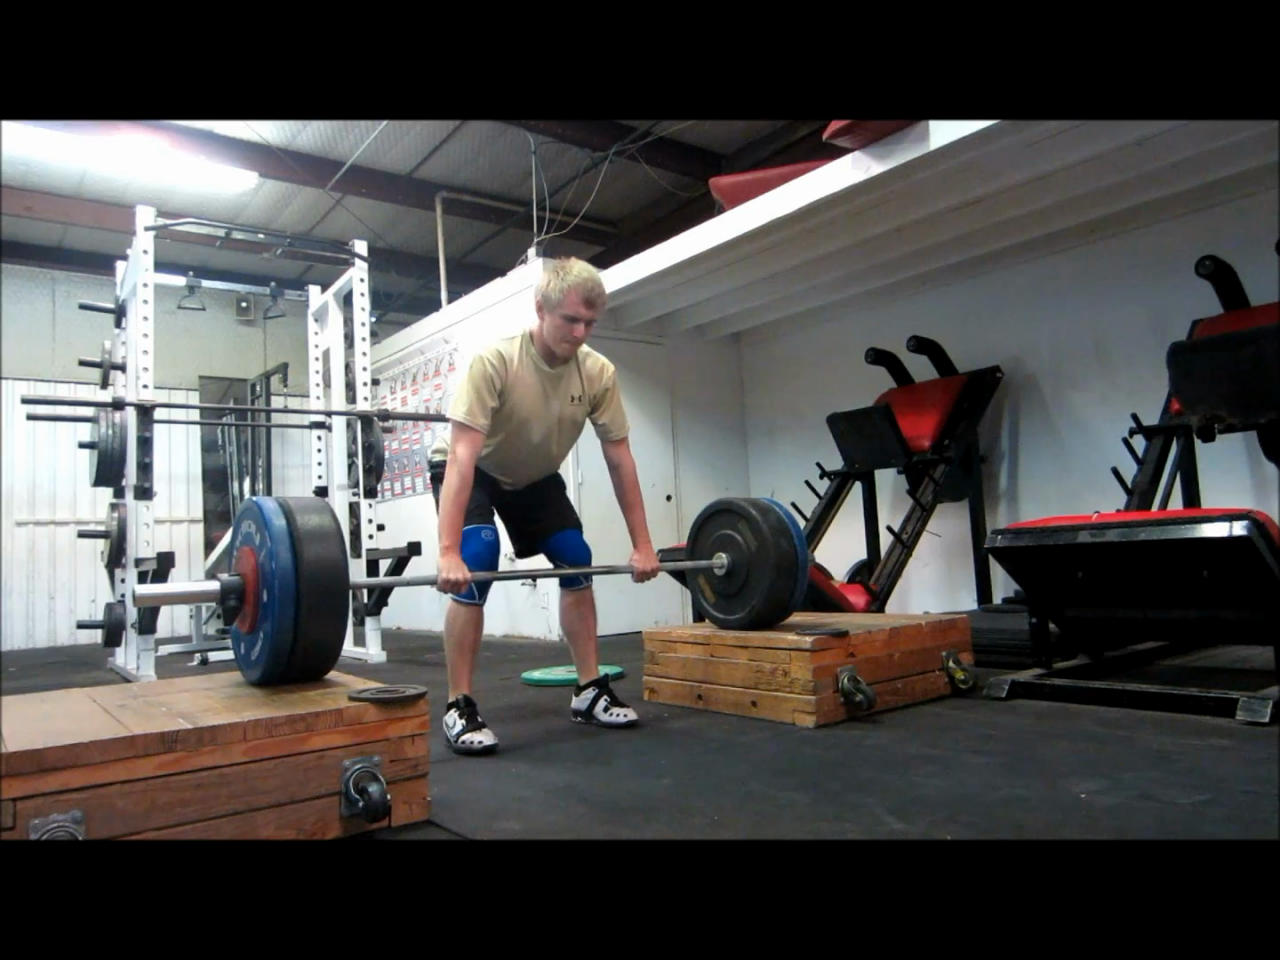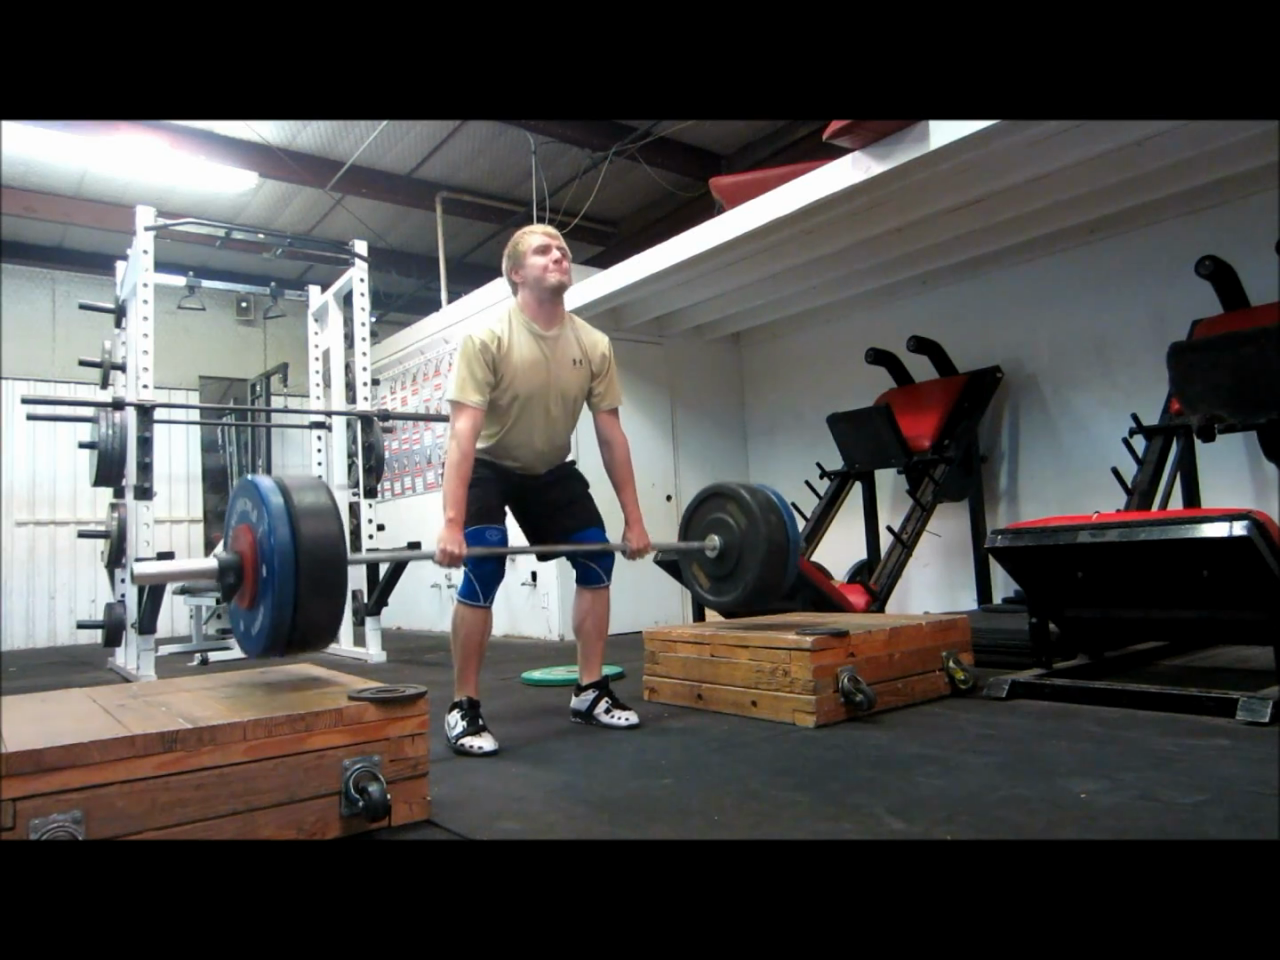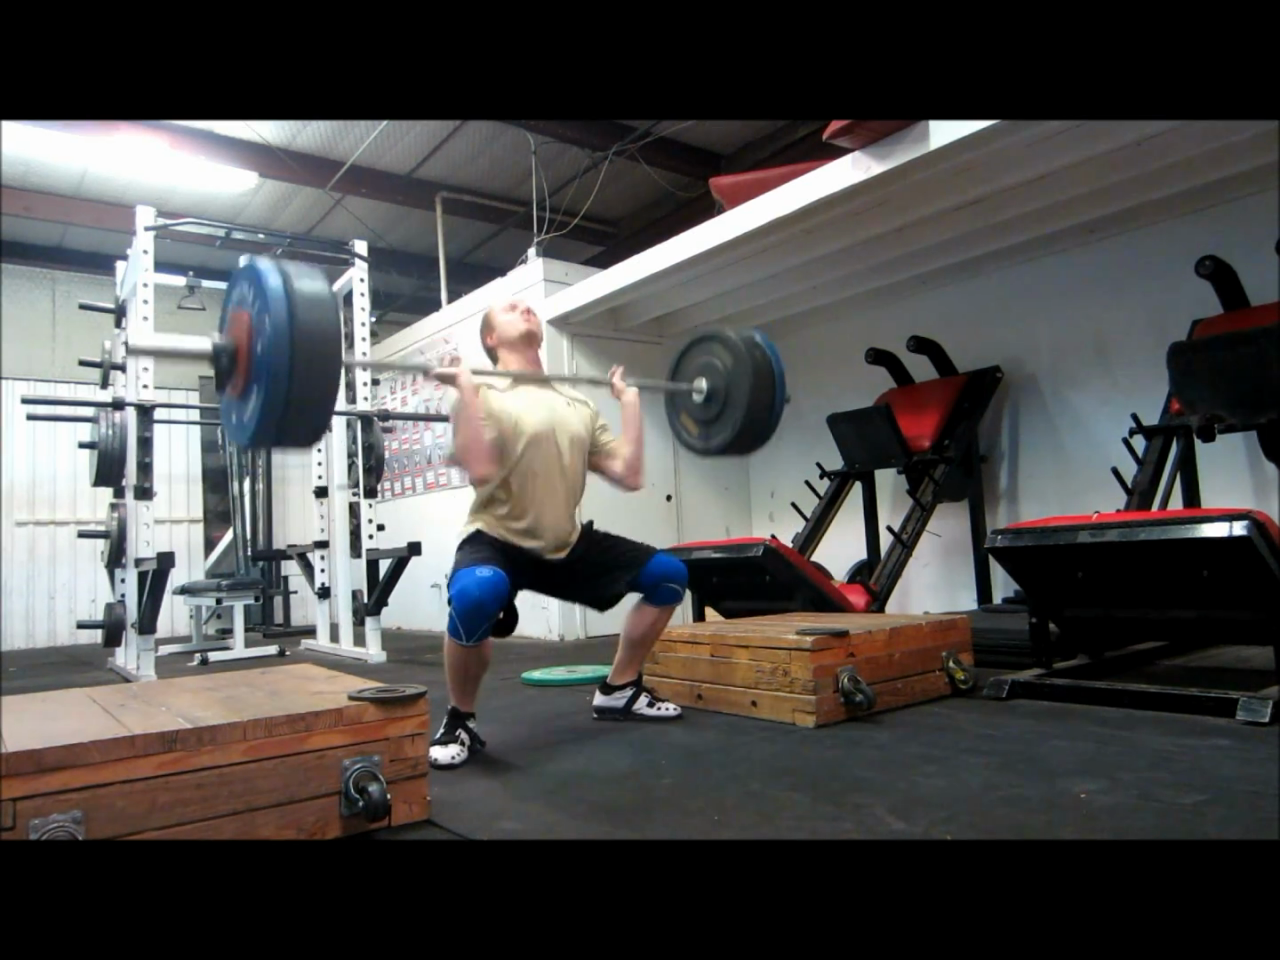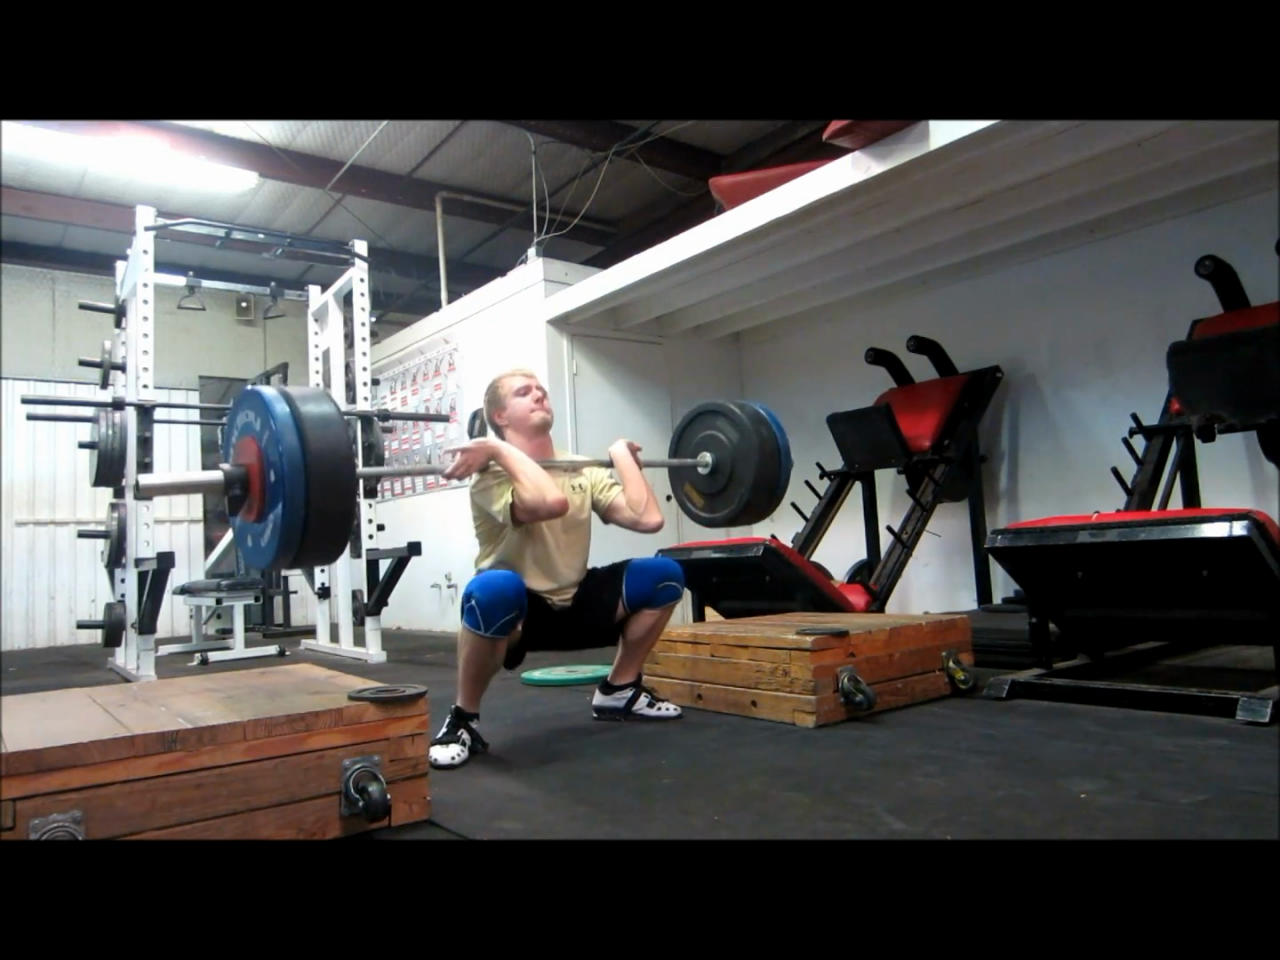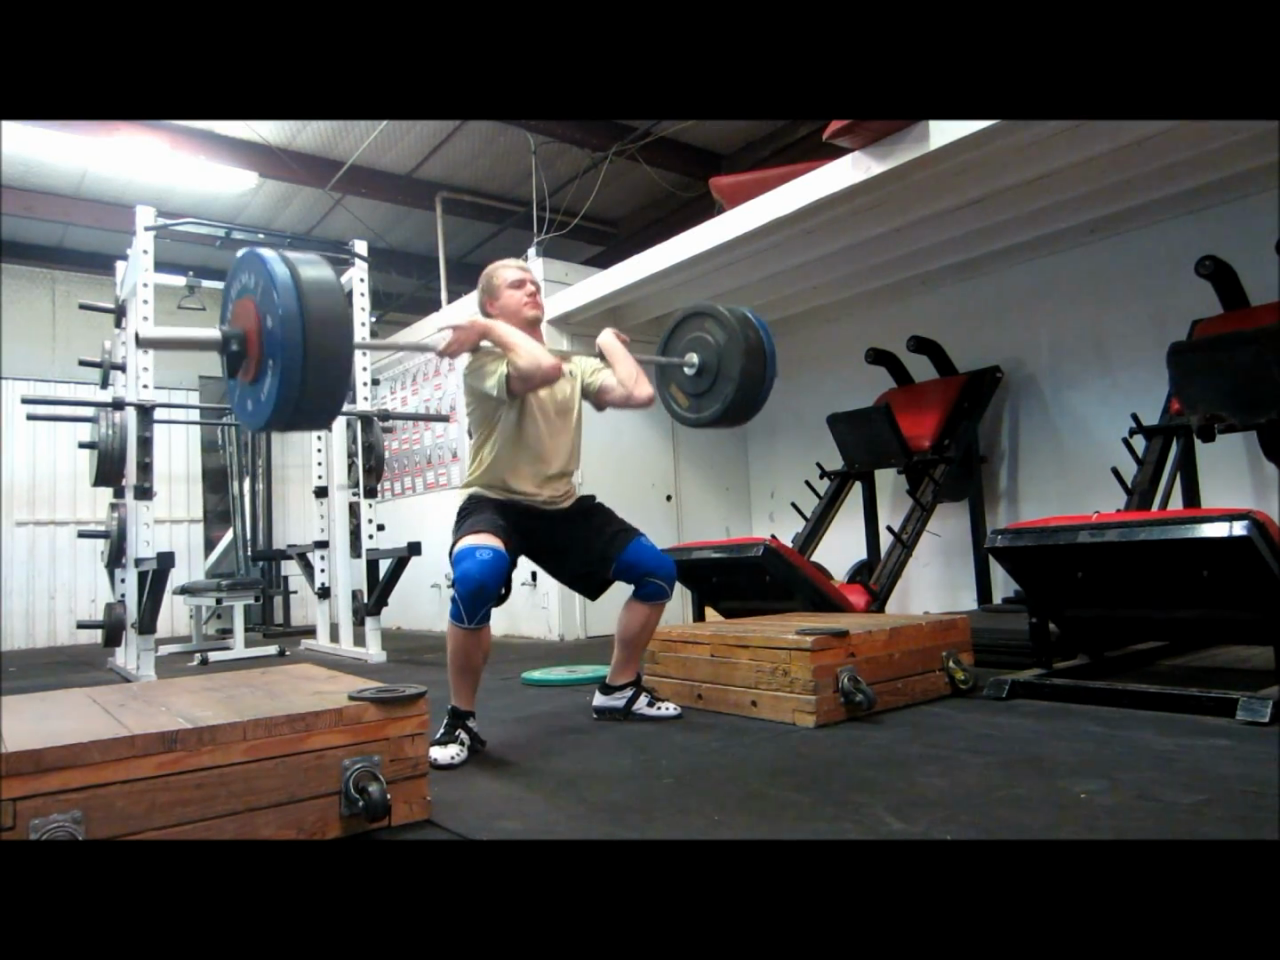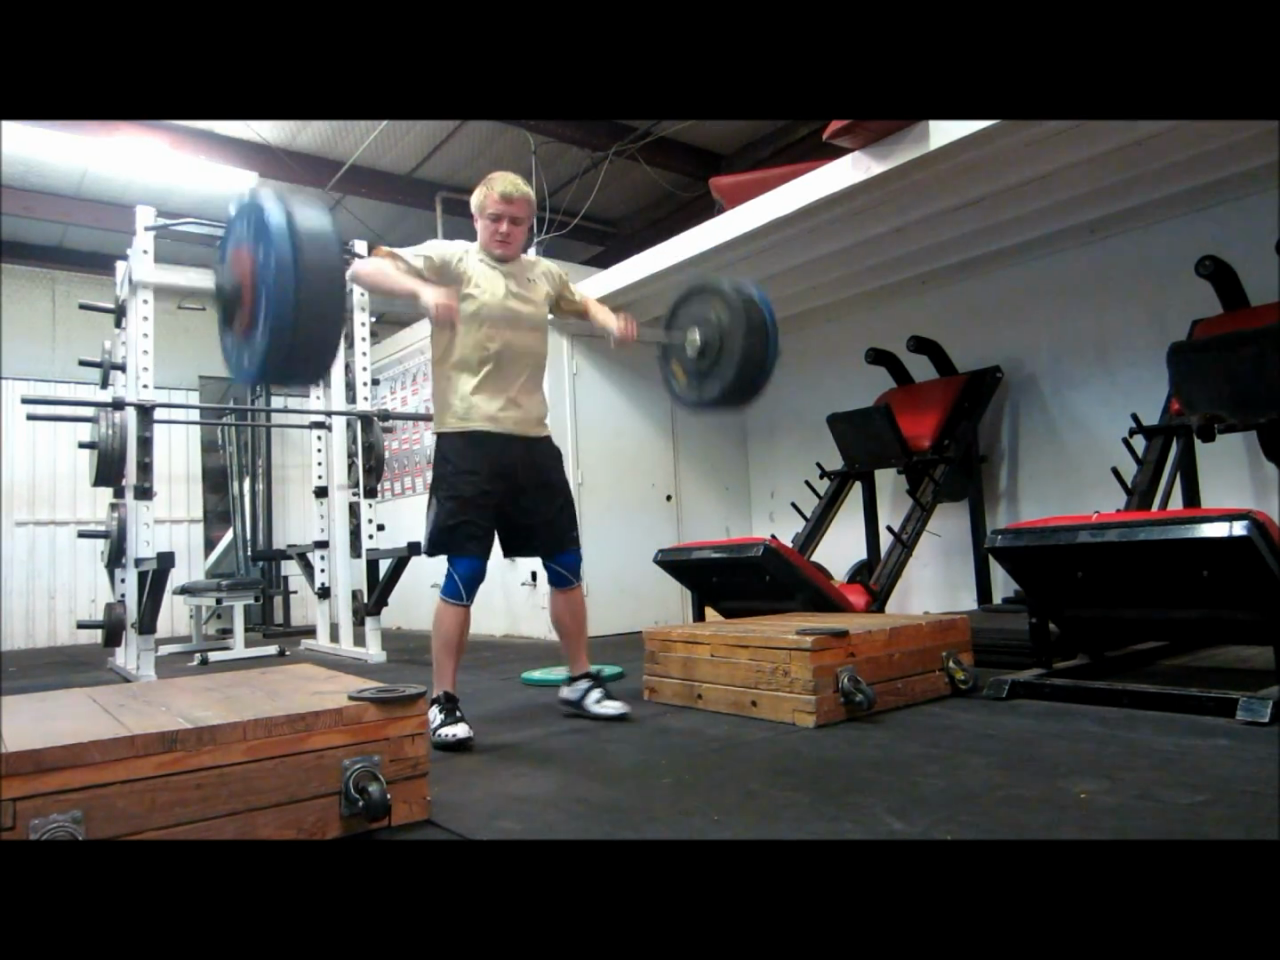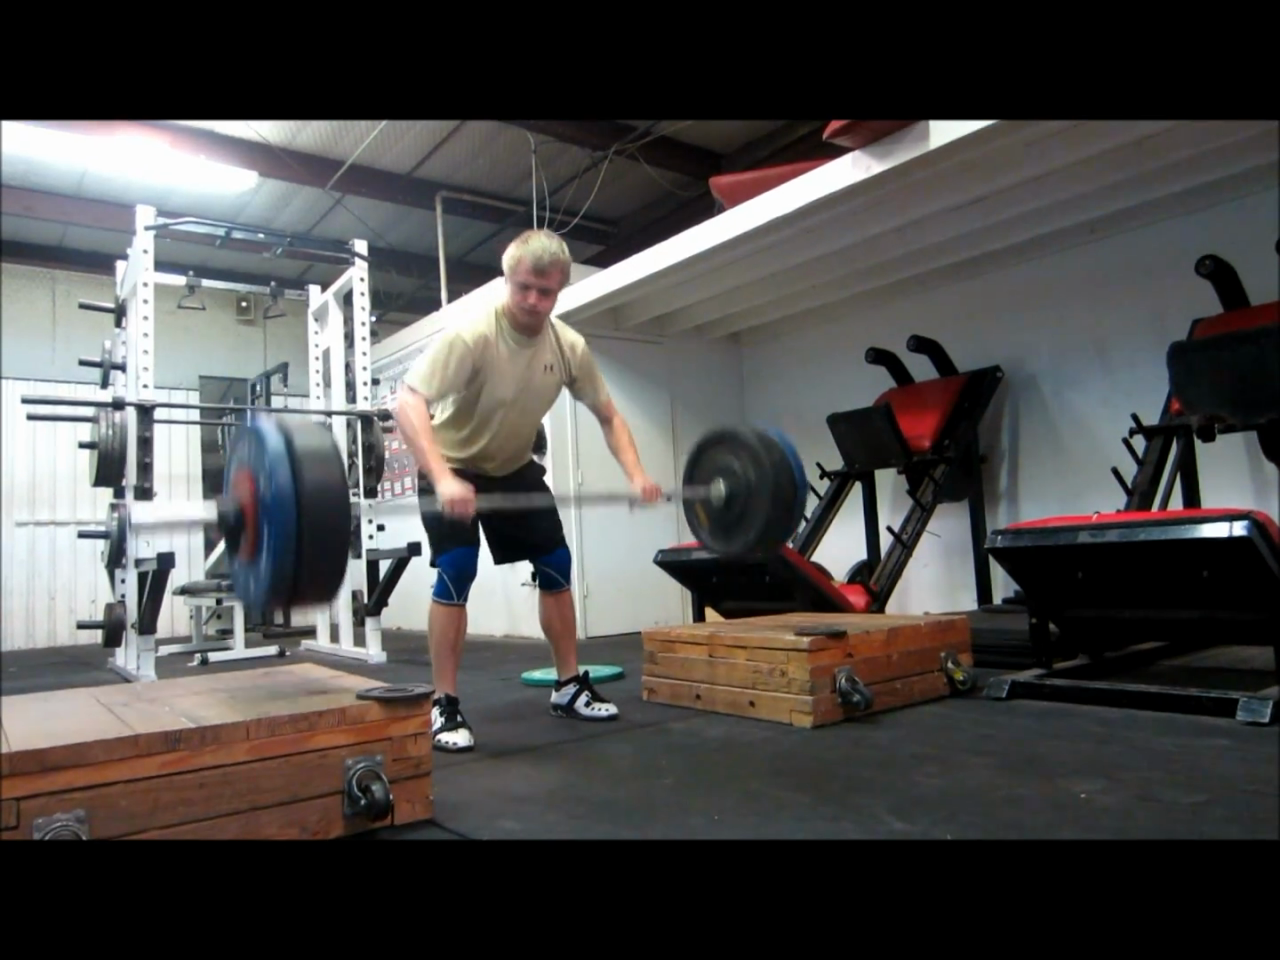
dt=0.7s
person 1, frame 1
left shoulder: (598, 372)
right shoulder: (494, 360)
left elbow: (620, 459)
right elbow: (462, 456)
left wrist: (642, 544)
right wrist: (447, 550)
left hip: (535, 476)
right hip: (472, 470)
left knee: (576, 559)
right knee: (476, 562)
left ankle: (590, 690)
right ankle: (459, 707)
person 1, frame 2
left shoulder: (593, 344)
right shoulder: (490, 336)
left elbow: (610, 433)
right elbow: (464, 431)
left wrist: (632, 516)
right wrist: (453, 523)
left hip: (548, 466)
right hip: (488, 465)
left knee: (596, 559)
right knee: (484, 568)
left ankle: (590, 691)
right ankle: (464, 710)
person 1, frame 3
left shoulder: (578, 403)
right shoulder: (484, 395)
left elbow: (629, 476)
right elbow: (481, 471)
left wrist: (629, 401)
right wrist: (466, 386)
left hip: (566, 543)
right hip: (498, 539)
left knee: (668, 575)
right knee: (474, 598)
left ankle: (618, 689)
right ankle: (460, 720)
person 1, frame 4
left shoulder: (584, 471)
right shoulder: (494, 476)
left elbow: (649, 518)
right elbow: (552, 501)
left wrist: (622, 455)
right wrist: (499, 448)
left hip: (571, 601)
right hip: (504, 599)
left knee: (664, 575)
right knee: (498, 590)
left ankle: (619, 691)
right ankle: (462, 721)
person 1, frame 5
left shoulder: (576, 364)
right shoulder: (487, 362)
left elbow: (639, 393)
right elbow: (544, 368)
left wrist: (610, 344)
right wrist: (489, 328)
left hip: (562, 505)
right hip: (495, 504)
left knee: (657, 570)
right knee: (476, 579)
left ankle: (619, 689)
right ankle: (460, 721)
person 1, frame 6
left shoulder: (546, 274)
right shoulder: (450, 258)
left elbow: (584, 306)
right elbow: (364, 268)
left wrist: (610, 320)
right wrist: (423, 290)
left hip: (532, 442)
right hip: (468, 441)
left knee: (565, 561)
right knee: (466, 570)
left ankle: (581, 682)
right ankle: (444, 703)
person 1, frame 7
left shoulder: (569, 346)
right shoulder: (471, 334)
left elbow: (608, 414)
right elbow: (409, 403)
left wrist: (635, 473)
right wrist: (442, 479)
left hip: (515, 468)
right hip: (457, 470)
left knee: (556, 565)
right knee: (456, 570)
left ankle: (569, 686)
right ankle: (445, 707)
